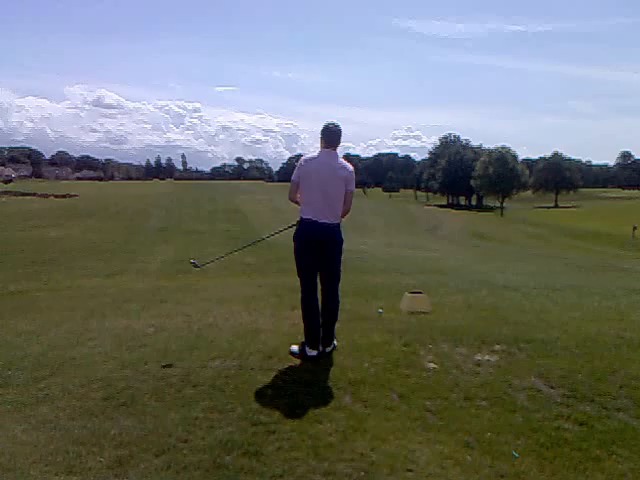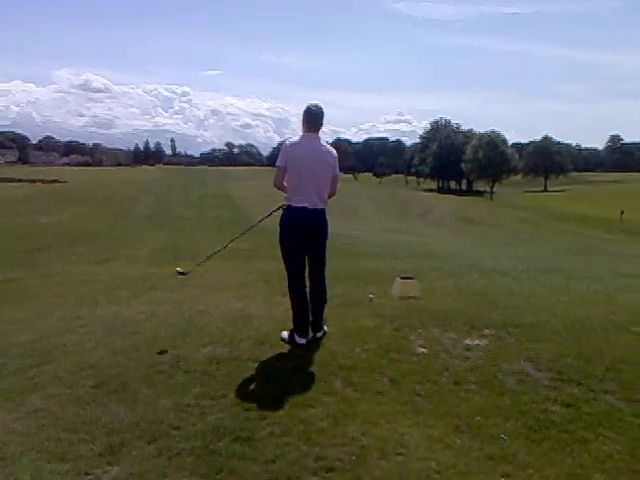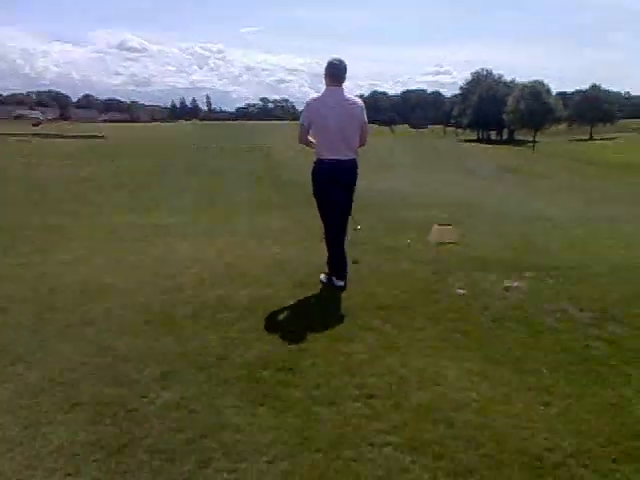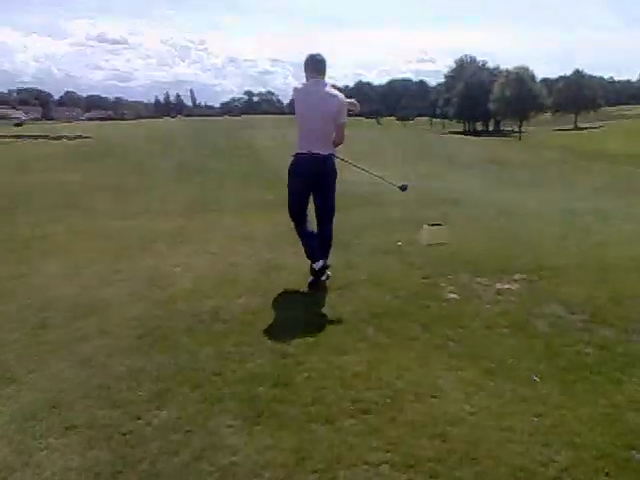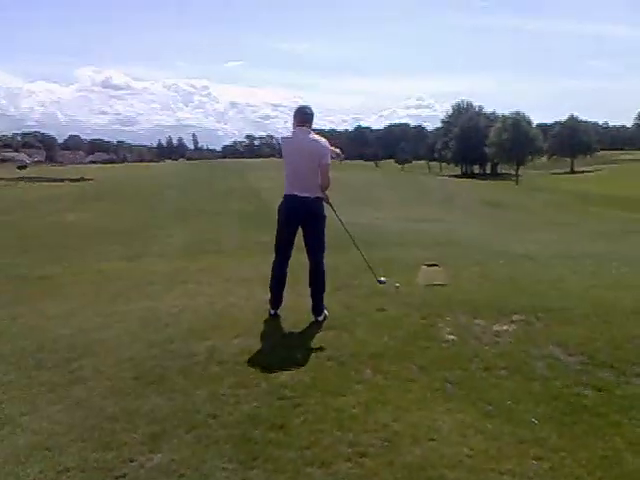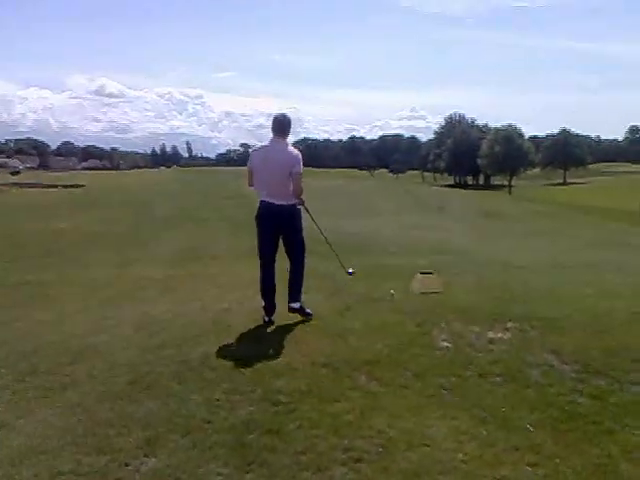
dt=0.4s
person 1, frame 1
left shoulder: (305, 162)
right shoulder: (347, 169)
left elbow: (292, 195)
right elbow: (347, 208)
left hip: (307, 229)
right hip: (332, 232)
left knee: (309, 288)
right knee: (331, 288)
left ankle: (311, 345)
right ankle: (327, 341)
person 1, frame 2
left shoulder: (289, 147)
right shoulder: (331, 153)
left elbow: (278, 183)
right elbow: (332, 191)
left hip: (294, 216)
right hip: (319, 217)
left knee: (296, 275)
right knee: (318, 273)
left ankle: (301, 332)
right ankle: (317, 327)
person 1, frame 3
left shoulder: (314, 103)
right shoulder: (357, 104)
left elbow: (302, 138)
right elbow: (363, 139)
left hip: (325, 168)
right hip: (349, 166)
left knee: (331, 221)
right knee: (341, 219)
left ankle: (338, 275)
right ankle: (335, 267)
person 1, frame 4
left shoulder: (299, 93)
right shoulder: (337, 98)
right elbow: (340, 139)
left hip: (302, 162)
right hip: (326, 163)
left knee: (298, 215)
right knee: (325, 218)
left ankle: (316, 259)
right ankle: (322, 271)
person 1, frame 5
left shoulder: (285, 141)
right shoulder: (321, 144)
right elbow: (325, 180)
right wrist: (323, 192)
left hip: (290, 204)
right hip: (313, 206)
left knee: (281, 256)
right knee: (316, 259)
left ankle: (275, 305)
right ankle: (318, 310)
person 1, frame 6
left shoulder: (256, 152)
right shoulder: (293, 154)
left elbow: (251, 183)
right elbow: (297, 188)
right wrist: (299, 198)
left hip: (265, 210)
right hip: (288, 211)
left knee: (267, 262)
right knee: (296, 257)
left ankle: (269, 311)
right ankle: (295, 301)
